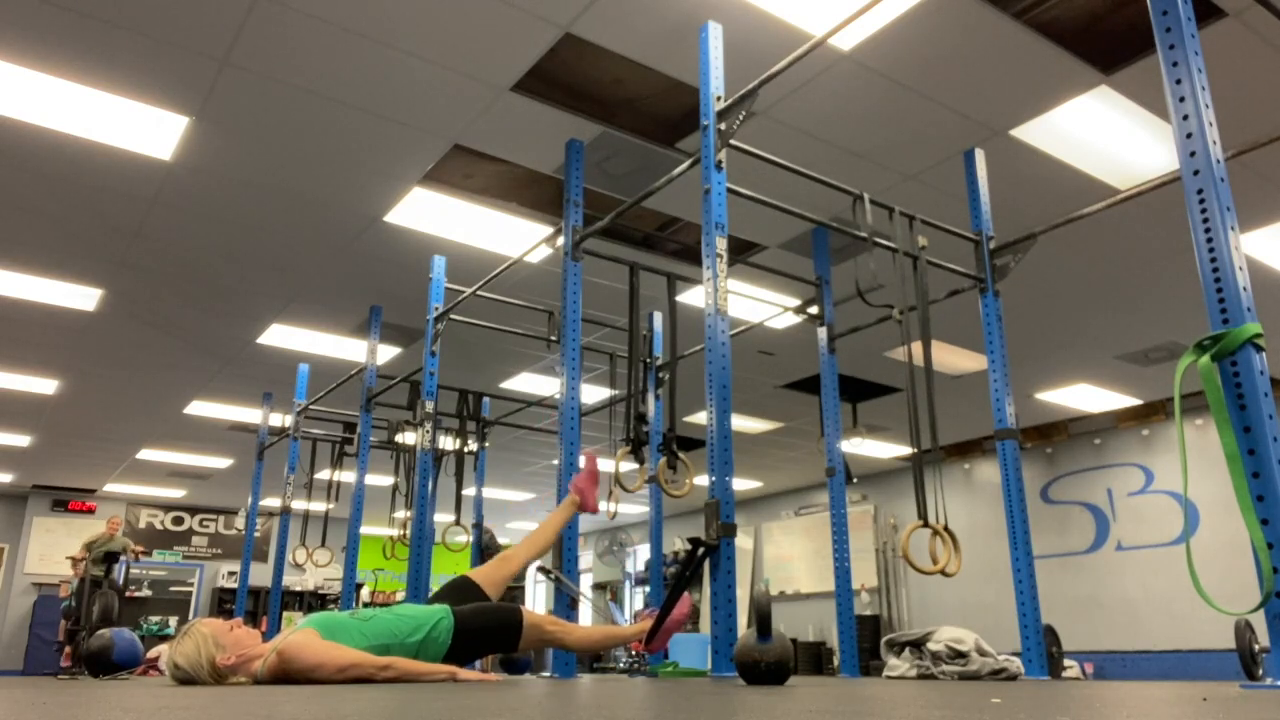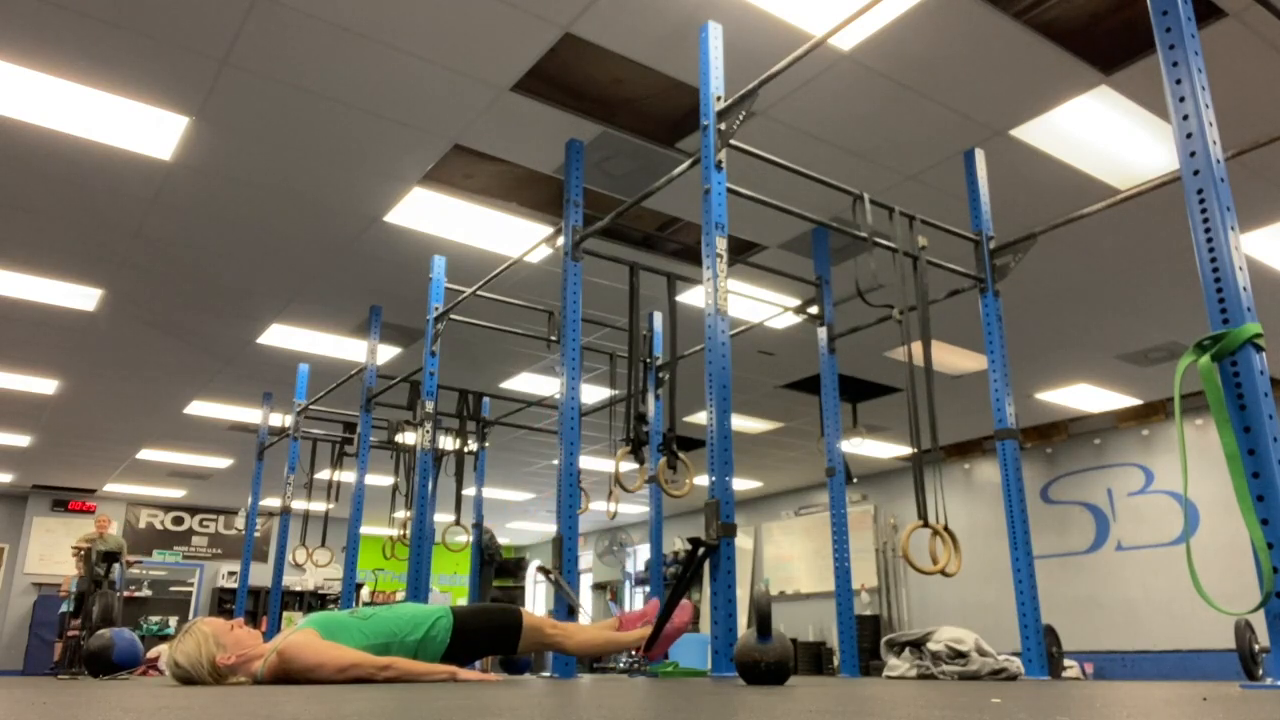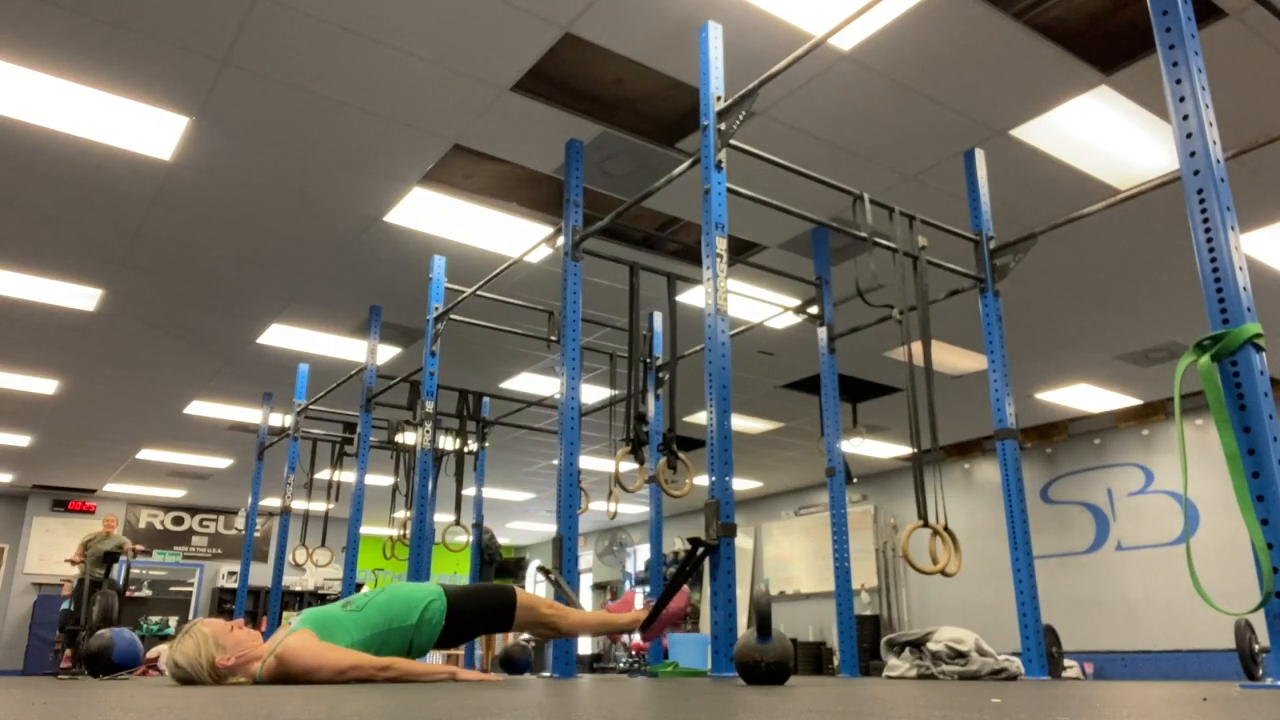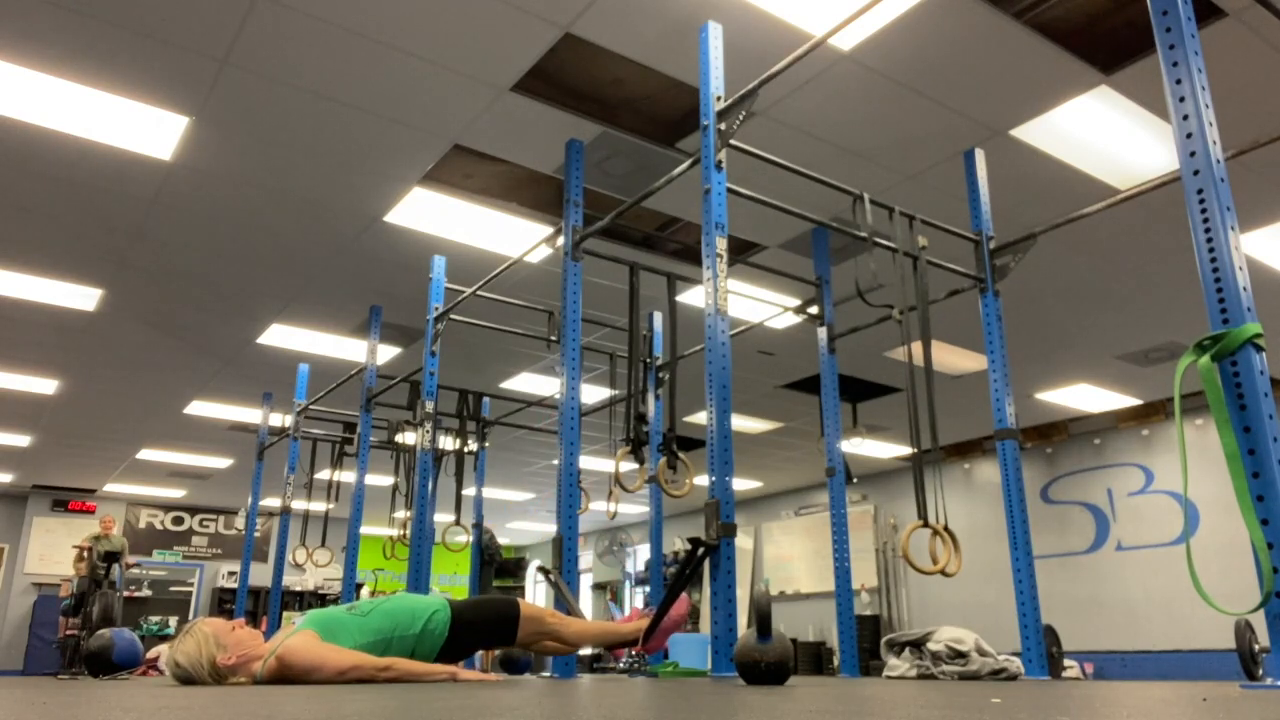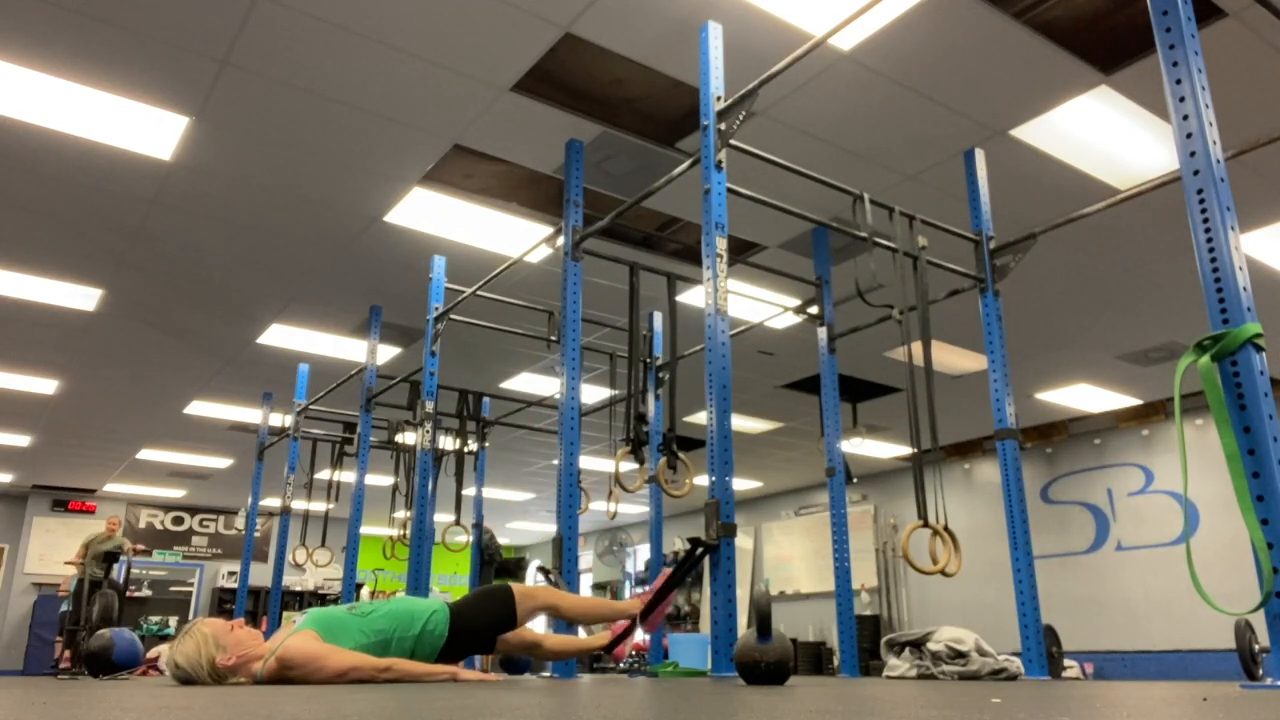
dt=0.5s
person 1, frame 1
left shoulder: (278, 651)
right shoulder: (290, 656)
right elbow: (380, 667)
right wrist: (456, 672)
left hip: (429, 616)
right hip: (441, 632)
left knee: (512, 560)
right knee: (548, 627)
left ankle: (577, 501)
right ankle: (646, 631)
person 1, frame 2
left shoulder: (274, 651)
right shoulder: (289, 657)
right elbow: (381, 668)
right wrist: (457, 674)
left hip: (429, 621)
right hip: (437, 636)
left knee: (539, 622)
right knee: (548, 633)
left ankle: (620, 626)
right ankle: (645, 639)
person 1, frame 3
left shoulder: (275, 651)
right shoulder: (289, 659)
right elbow: (380, 669)
right wrist: (456, 674)
left hip: (425, 606)
right hip: (434, 613)
left knee: (535, 616)
right knee: (545, 613)
left ankle: (614, 618)
right ankle: (642, 621)
person 1, frame 4
left shoulder: (278, 650)
right shoulder: (290, 658)
right elbow: (381, 668)
right wrist: (458, 674)
left hip: (432, 619)
right hip: (438, 626)
left knee: (529, 632)
right knee: (548, 622)
left ankle: (623, 635)
right ankle: (642, 631)
person 1, frame 5
left shoulder: (273, 652)
right shoulder: (292, 658)
right elbow: (380, 669)
right wrist: (458, 674)
left hip: (430, 620)
right hip: (437, 631)
left knee: (530, 642)
right knee: (541, 594)
left ankle: (604, 642)
right ankle: (638, 608)
